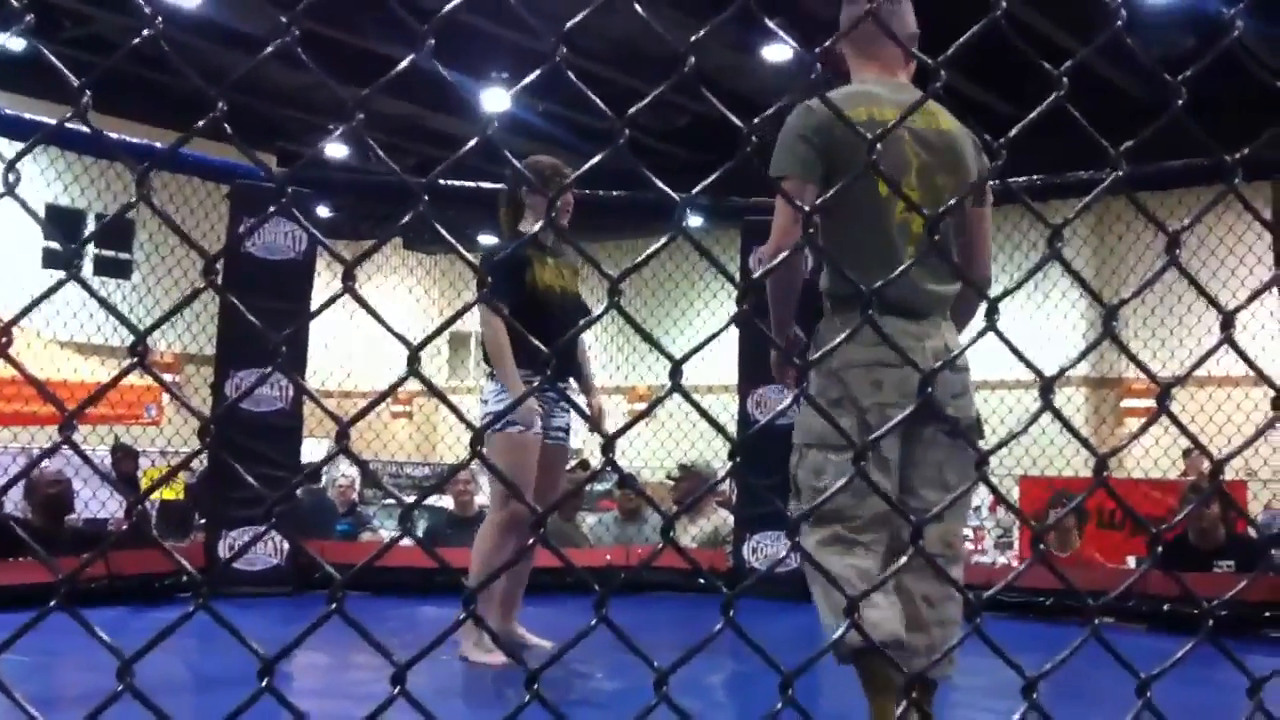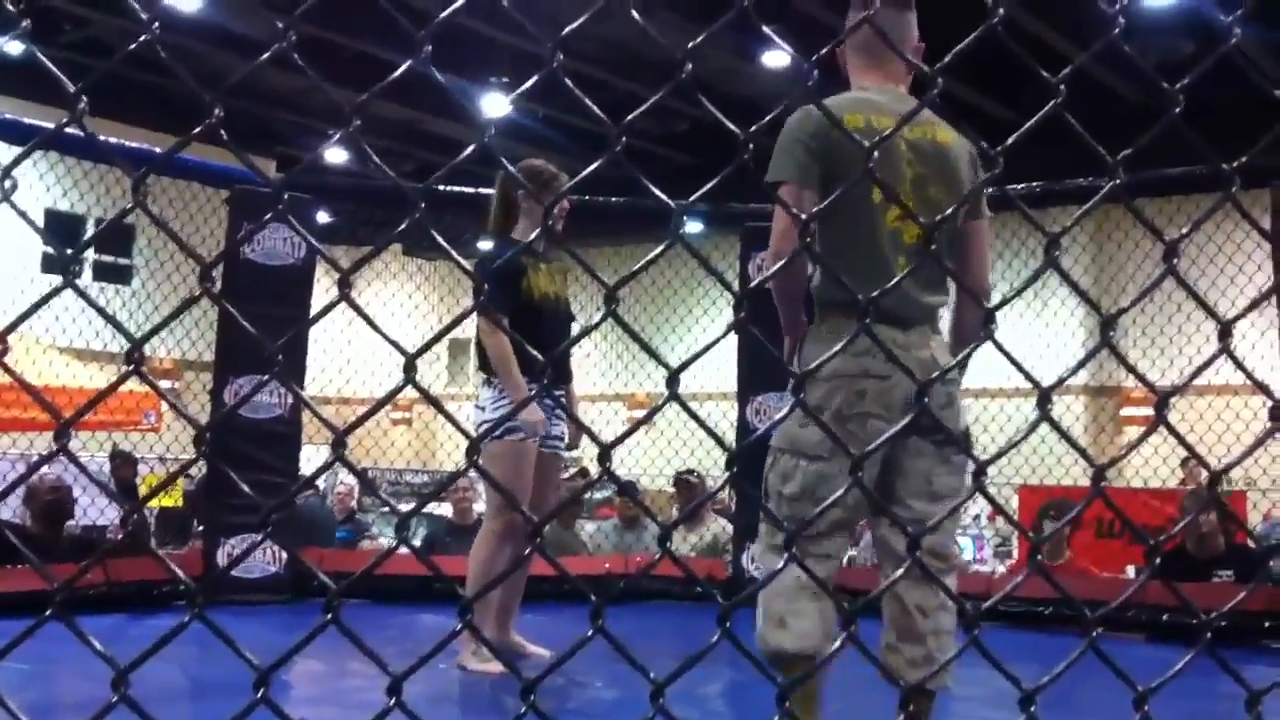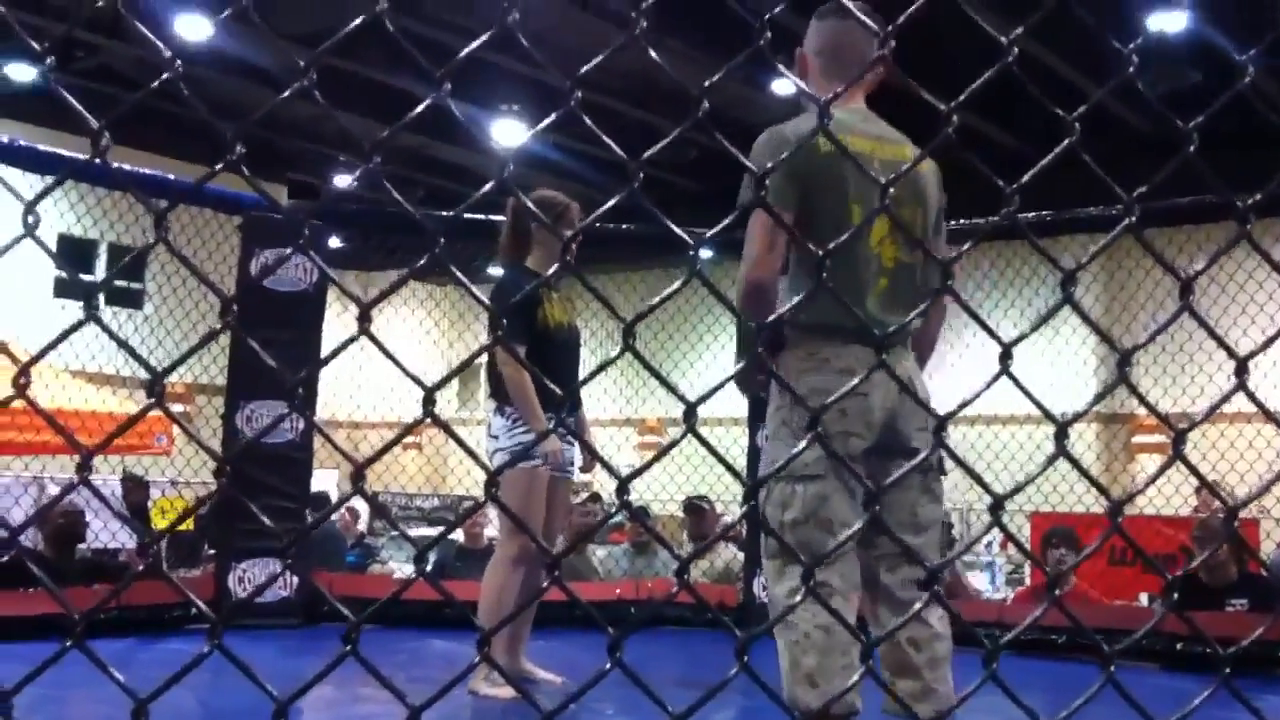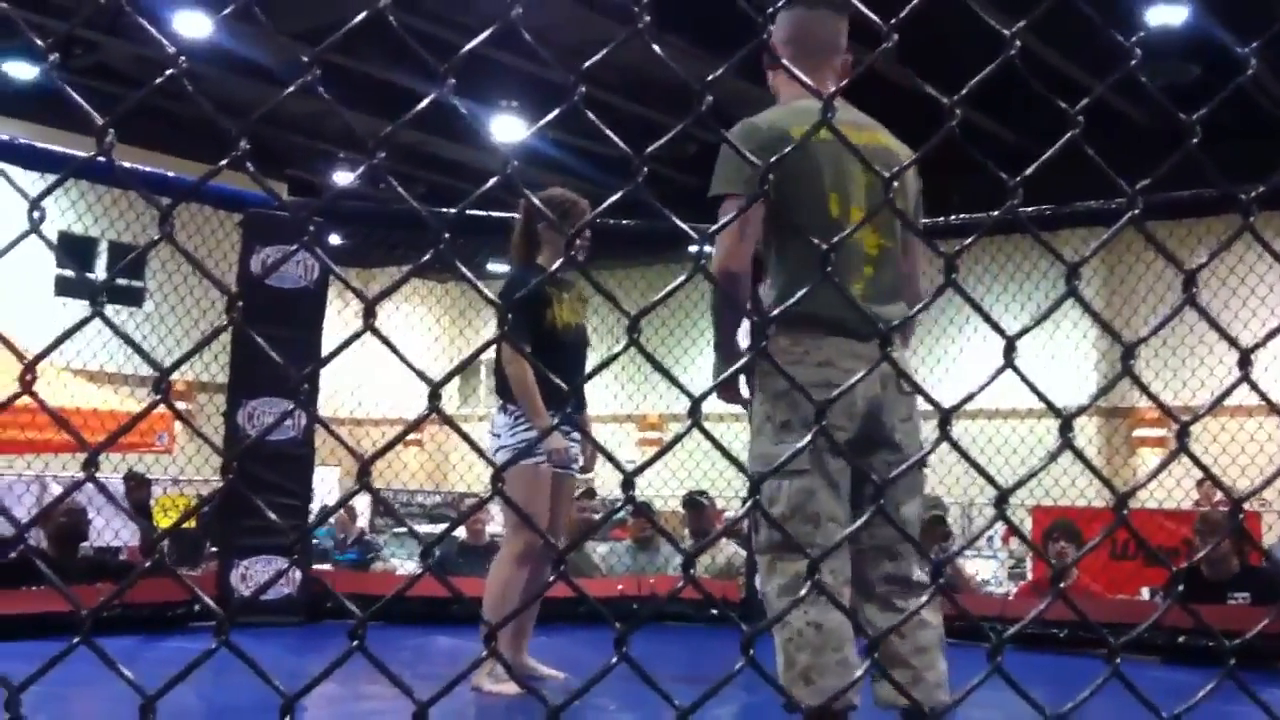
dt=0.5s
person 1, frame 1
left shoulder: (818, 116)
right shoulder: (960, 134)
left elbow: (783, 244)
right elbow: (979, 271)
left wrist: (784, 332)
left hip: (857, 344)
right hip: (939, 351)
left knee: (837, 531)
right knee: (932, 540)
person 1, frame 2
left shoulder: (817, 121)
right shoulder: (957, 146)
left elbow: (783, 250)
right elbow: (977, 285)
left wrist: (796, 330)
left hip: (845, 353)
right hip: (926, 358)
left knee: (795, 538)
right knee: (924, 551)
person 1, frame 3
left shoulder: (786, 142)
right shoulder: (919, 161)
left elbow: (760, 274)
right elbow: (936, 297)
left wrist: (756, 345)
left hip: (819, 371)
right hip: (900, 378)
left knee: (811, 567)
right knee: (911, 570)
person 1, frame 4
left shoulder: (760, 134)
right shoulder: (896, 150)
left elbow: (731, 264)
right elbow: (913, 286)
left wrist: (727, 348)
left hip: (804, 362)
right hip: (885, 369)
left knee: (805, 561)
right knee: (897, 566)
person 2, frame 1
left shoulder: (564, 259)
right shoulder: (508, 251)
right elbow: (493, 321)
left wrist: (590, 390)
right wrist: (515, 389)
left hip: (556, 394)
right hip: (516, 389)
left knee: (539, 515)
right knee: (509, 510)
left ankle: (506, 622)
right ankle: (474, 630)
person 2, frame 2
left shoulder: (554, 265)
right shoulder: (502, 258)
right elbow: (492, 331)
left wrist: (571, 408)
right wrist: (523, 400)
left hip: (549, 401)
right hip: (511, 399)
left knee: (535, 525)
right knee: (506, 519)
left ankle: (502, 630)
right ankle: (472, 639)
person 2, frame 3
left shoulder: (556, 291)
right shoulder: (515, 286)
right elbow: (509, 361)
left wrist: (582, 431)
right wrist: (542, 431)
left hip: (556, 431)
right hip: (522, 426)
left knee: (543, 550)
right knee: (517, 545)
left ankle: (513, 657)
right ankle: (483, 666)
person 2, frame 4
left shoulder: (571, 291)
right shoulder: (525, 285)
right elbow: (514, 360)
left wrist: (583, 433)
right wrist: (545, 428)
left hip: (561, 427)
right hip: (526, 424)
left knee: (549, 546)
right knee: (523, 542)
left ankle: (516, 653)
right ankle: (488, 661)
